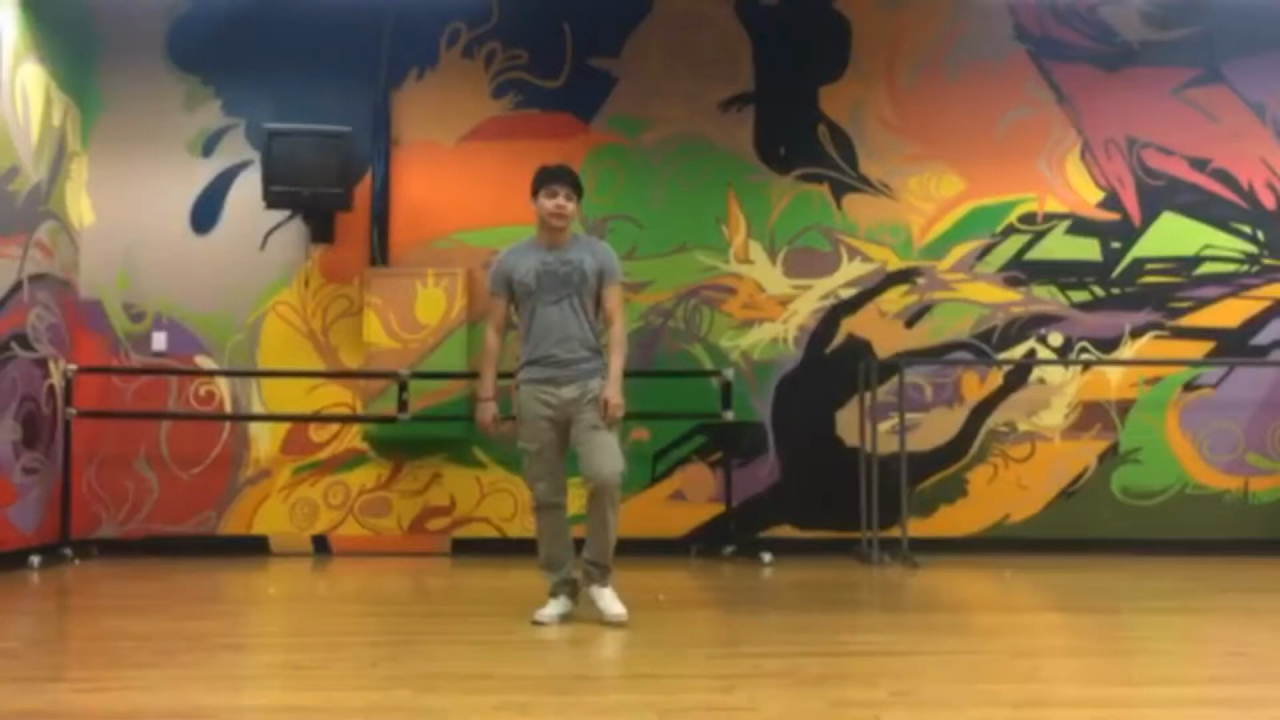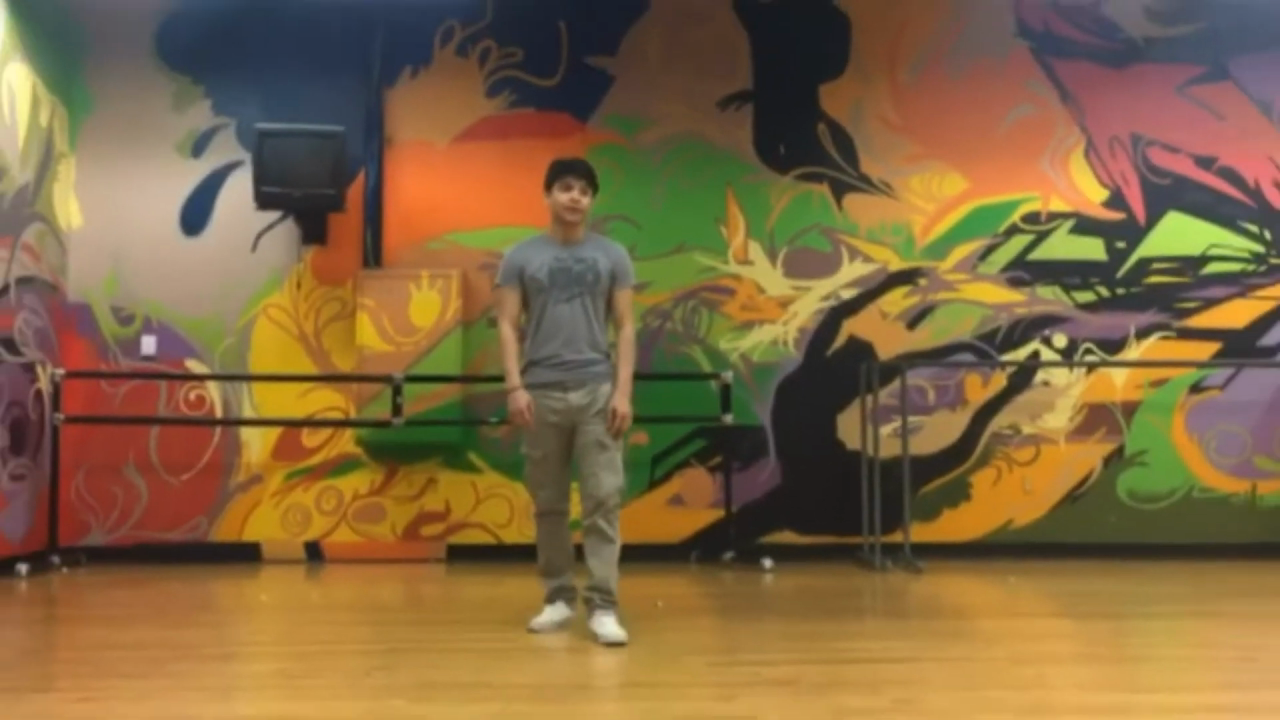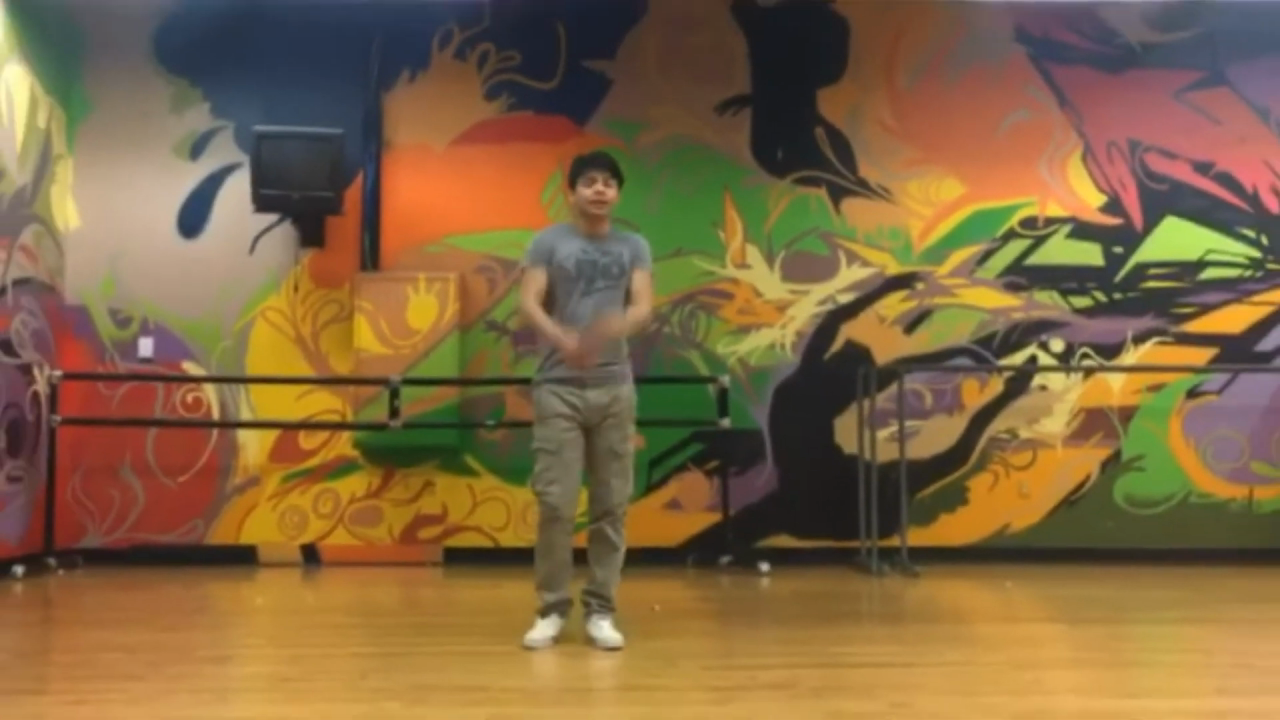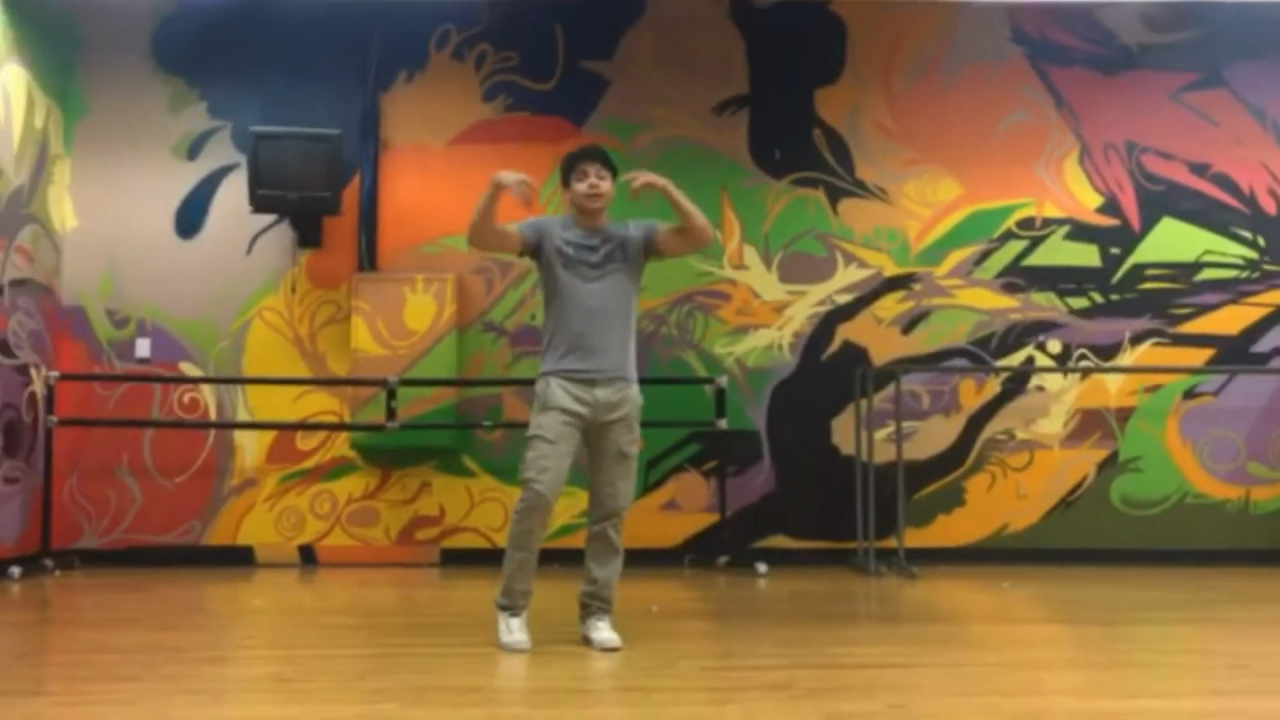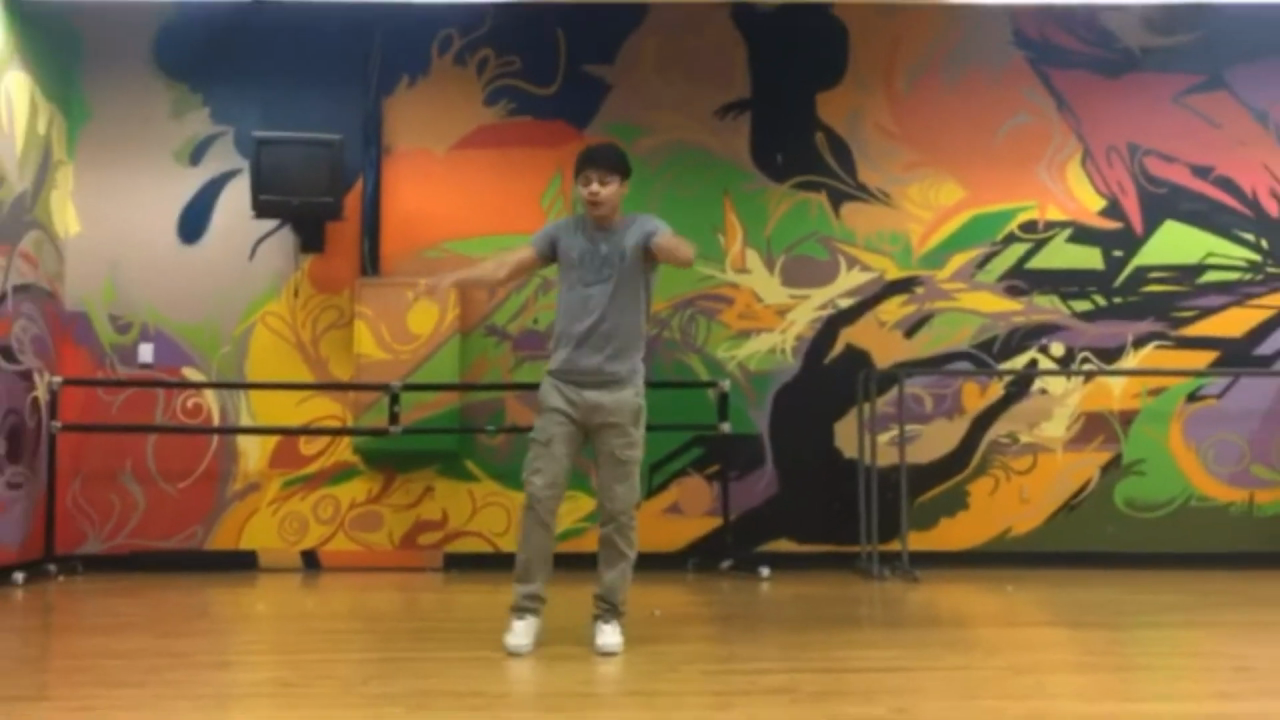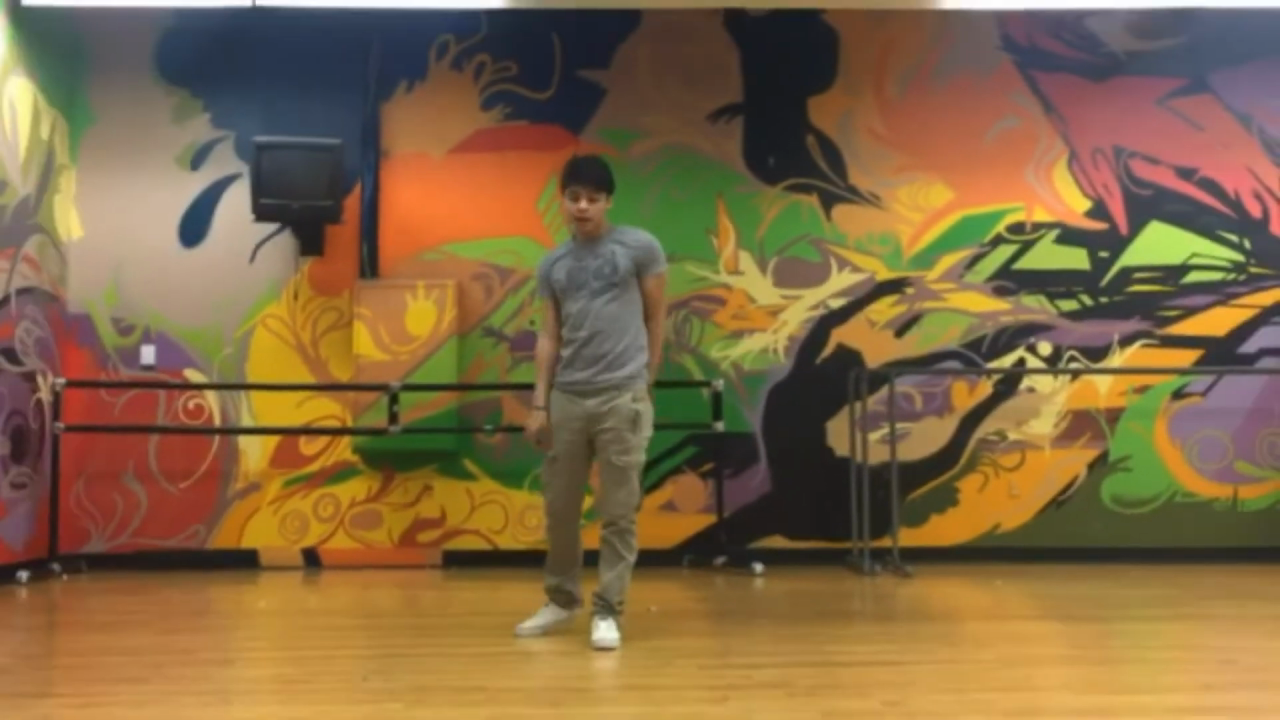
dt=0.5s
person 1, frame 1
left shoulder: (600, 256)
right shoulder: (510, 261)
left elbow: (615, 324)
right elbow: (494, 330)
left wrist: (614, 383)
right wrist: (486, 395)
left hip: (590, 385)
right hip: (535, 390)
left knee: (606, 476)
right knee: (546, 496)
left ankle: (597, 575)
right ankle: (561, 590)
person 1, frame 2
left shoulder: (612, 255)
right shoulder: (520, 256)
left elbow: (625, 328)
right elbow: (507, 326)
left wrist: (623, 391)
right wrist: (514, 387)
left hip: (598, 392)
right hip: (542, 394)
left knee: (603, 498)
right knee: (548, 504)
left ankle: (602, 607)
right ankle: (559, 598)
person 1, frame 3
left shoulder: (634, 247)
right shoulder: (547, 243)
left elbow: (645, 303)
right elbow: (529, 304)
left wrist: (622, 323)
right wrist: (558, 338)
left hip: (615, 389)
right hip: (557, 390)
left knee: (611, 505)
right knee: (556, 502)
left ankle: (601, 609)
right ankle: (552, 607)
person 1, frame 4
left shoulder: (635, 235)
right shoulder: (546, 232)
left elbow: (702, 238)
right elbow: (481, 239)
left wrist: (665, 187)
right wrist: (495, 189)
left hip: (620, 390)
right hip: (561, 385)
left knee: (611, 508)
right knee: (539, 493)
left ankle: (597, 613)
right ankle: (511, 606)
person 1, frame 5
left shoulder: (644, 229)
right shoulder: (562, 232)
left elbow: (683, 252)
right elbow: (509, 266)
left wrist: (670, 251)
right wrist: (455, 281)
left hip: (619, 393)
right hip: (562, 390)
left knee: (619, 509)
right knee: (540, 500)
left ankle: (609, 615)
right ankle: (528, 608)
person 1, frame 6
left shoulder: (639, 245)
right shoulder: (553, 264)
left elbow: (655, 316)
right elbow: (549, 336)
left wrist: (647, 378)
right wrist: (538, 404)
left hip: (622, 397)
right hip: (567, 399)
left knee: (618, 511)
right knee: (560, 507)
left ankle: (606, 612)
right ankle: (561, 599)
